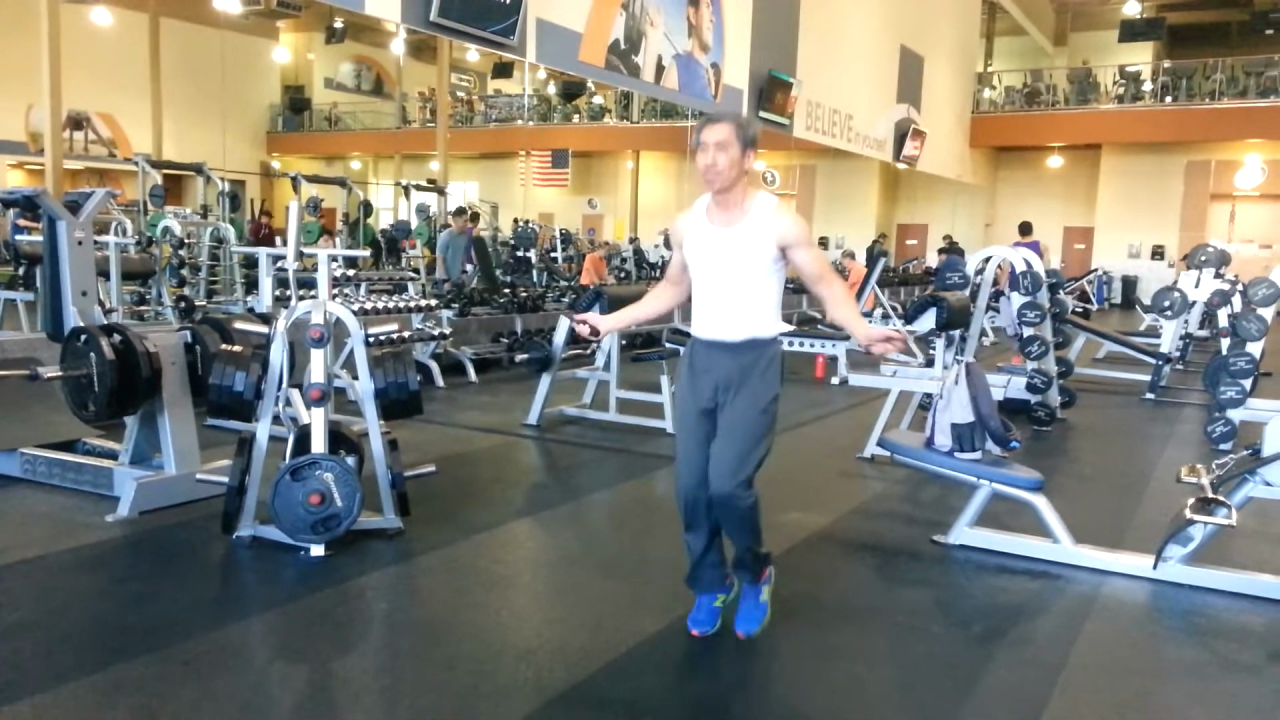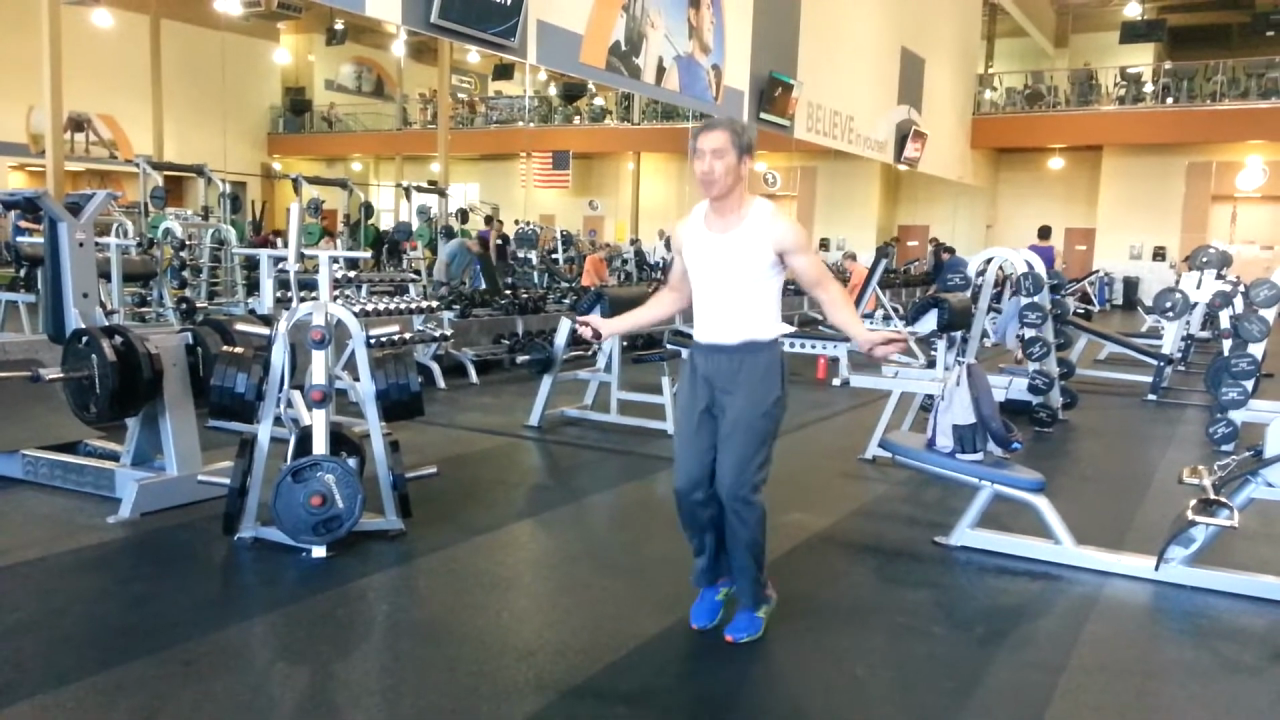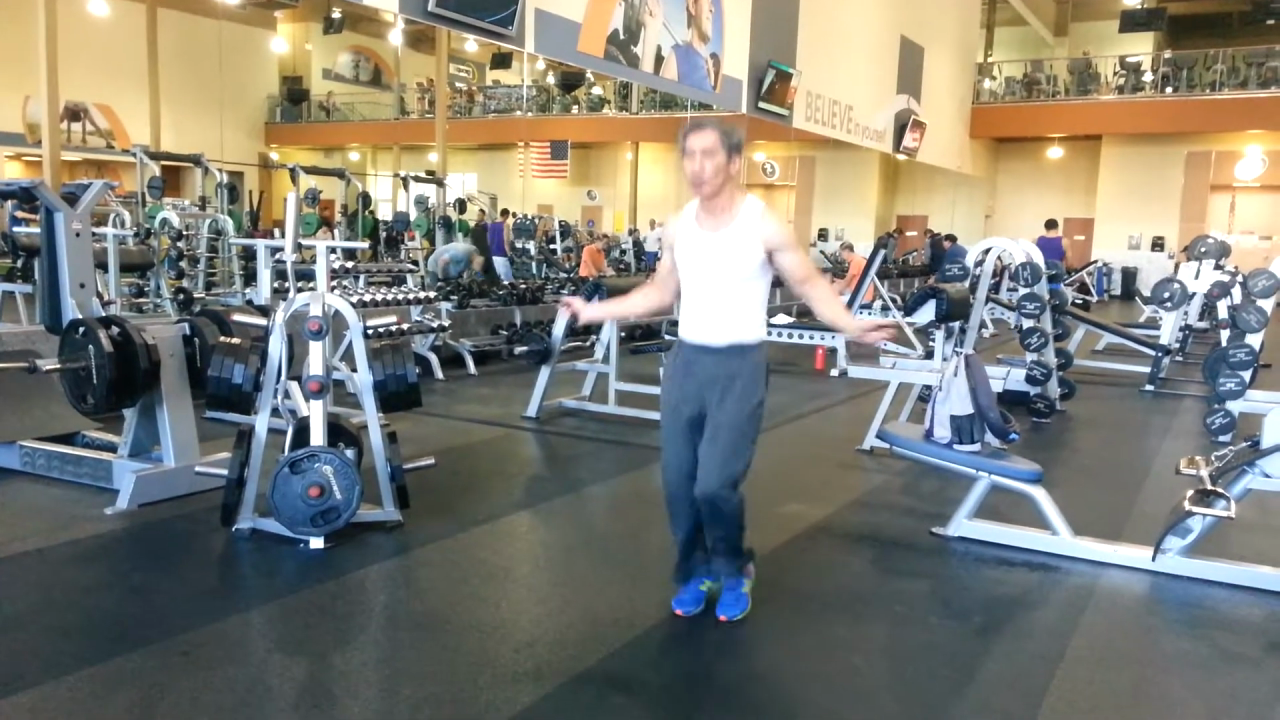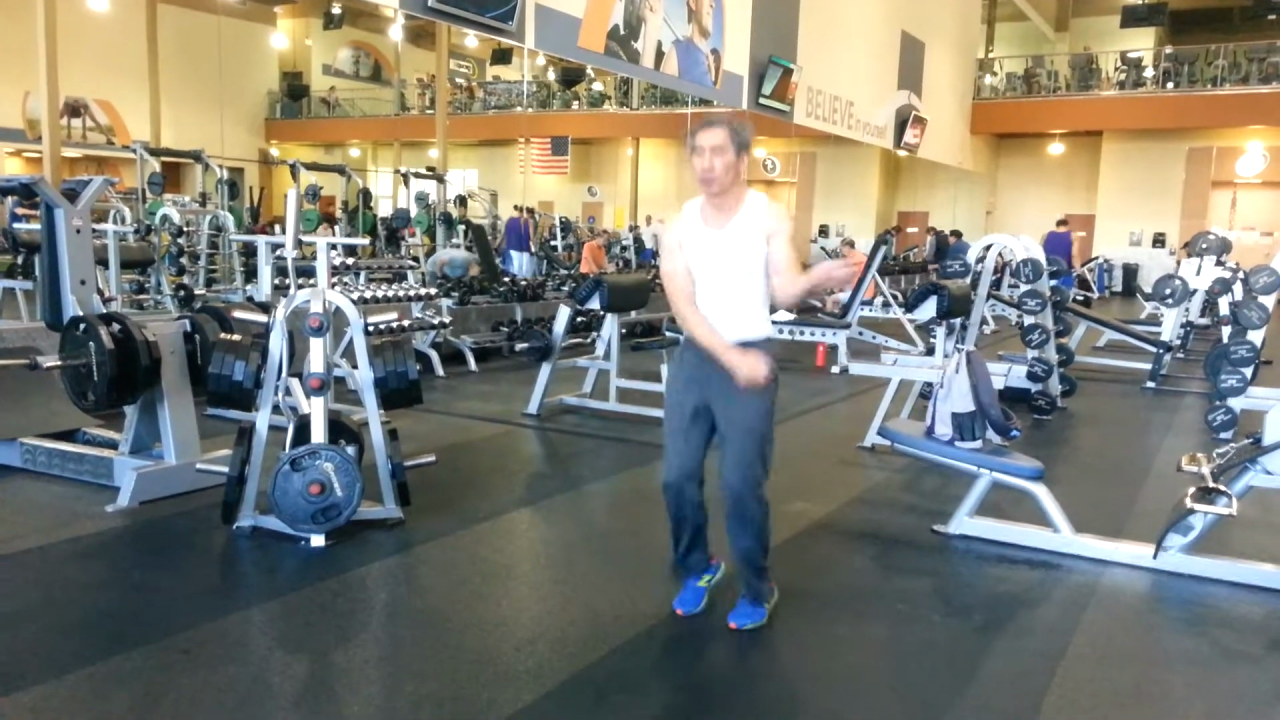
dt=0.4s
person 1, frame 1
left shoulder: (780, 221)
right shoulder: (687, 223)
left elbow: (826, 284)
right elbow: (673, 287)
left wrist: (863, 333)
right wrist: (611, 321)
left hip: (755, 361)
right hip: (700, 359)
left knee: (727, 480)
right knee: (693, 484)
left ankle: (755, 572)
right ankle: (712, 585)
person 1, frame 2
left shoulder: (777, 227)
right shoulder: (686, 229)
left elbow: (824, 288)
left wrist: (865, 338)
right wrist: (612, 325)
left hip: (756, 364)
right hip: (702, 363)
left knee: (736, 485)
right knee: (689, 483)
left ankle: (754, 597)
right ankle: (713, 578)
person 1, frame 3
left shoulder: (765, 226)
right shoulder: (678, 227)
left elbow: (810, 284)
right elbow: (662, 292)
left wrist: (853, 325)
right wrist: (596, 311)
left hip: (738, 366)
right hip: (686, 361)
left knee: (714, 485)
right knee: (679, 483)
left ankle: (734, 571)
right ankle: (694, 572)
person 1, frame 4
left shoulder: (769, 217)
right shoulder: (679, 226)
left elbow: (785, 290)
right elbow: (683, 305)
left wrist: (820, 278)
right wrist: (730, 358)
left hip: (752, 356)
right hip: (695, 357)
left knee: (741, 485)
right knee: (678, 477)
left ankle: (756, 590)
right ankle: (698, 568)
